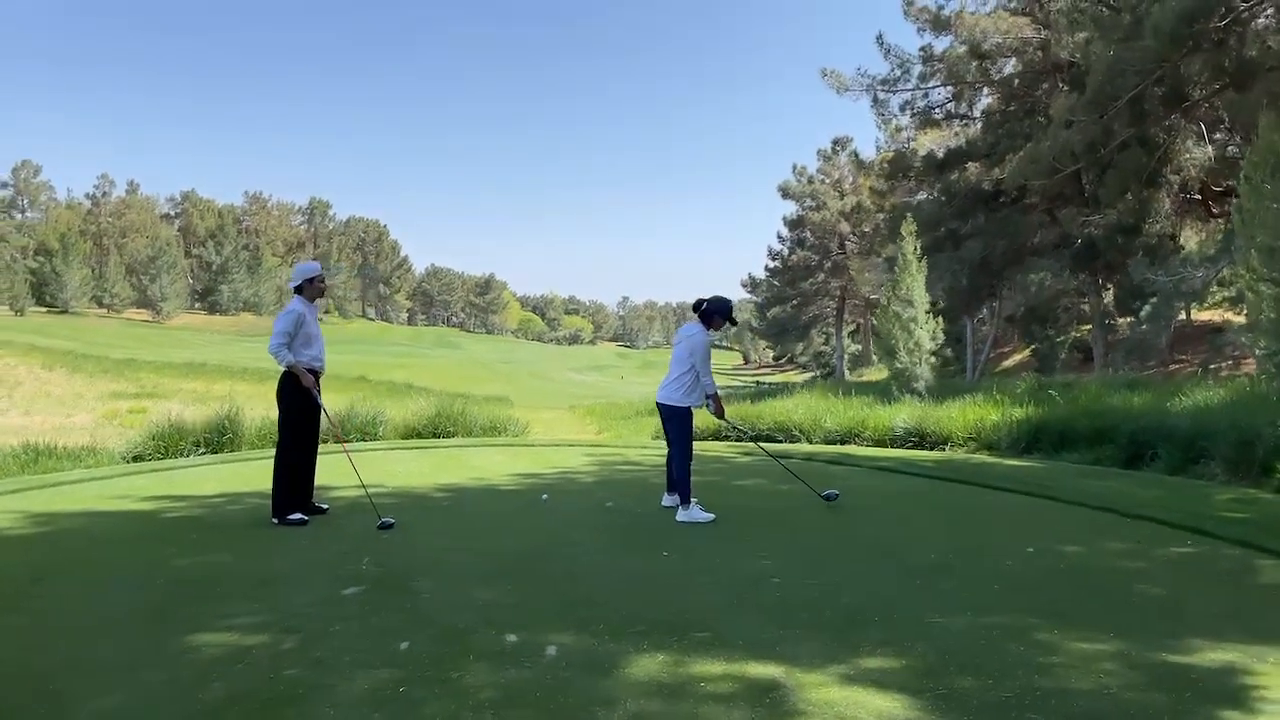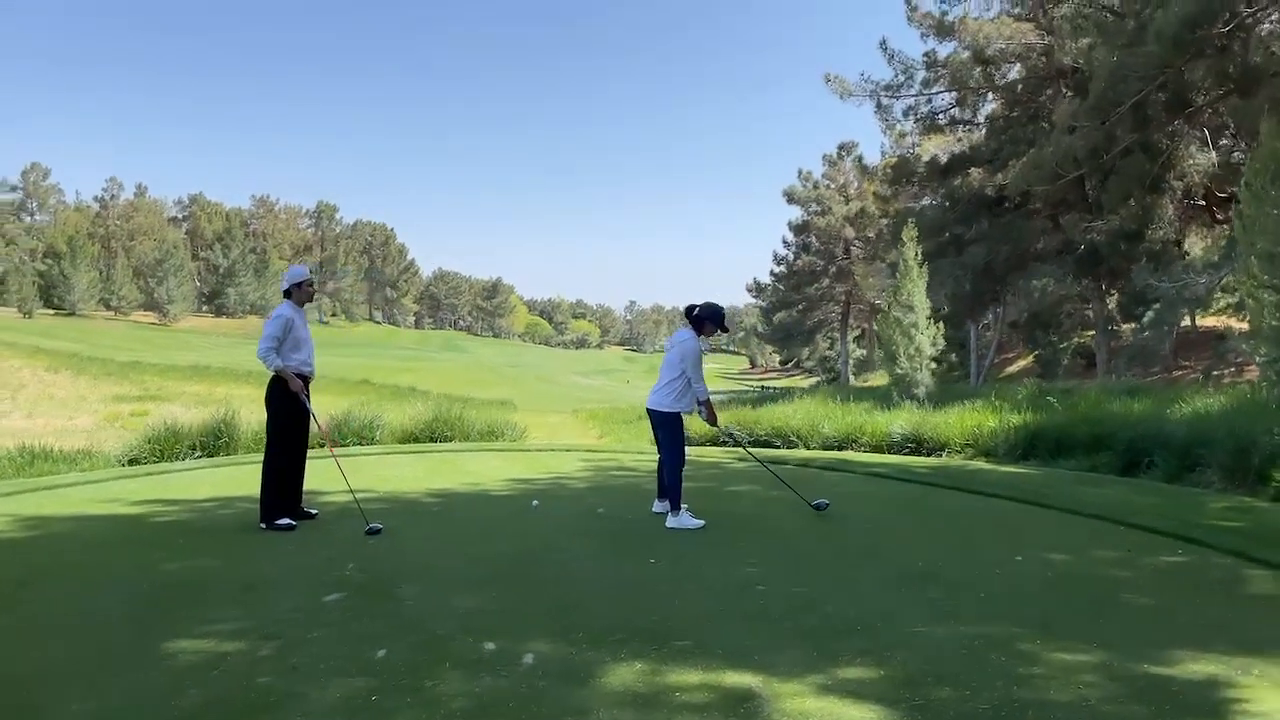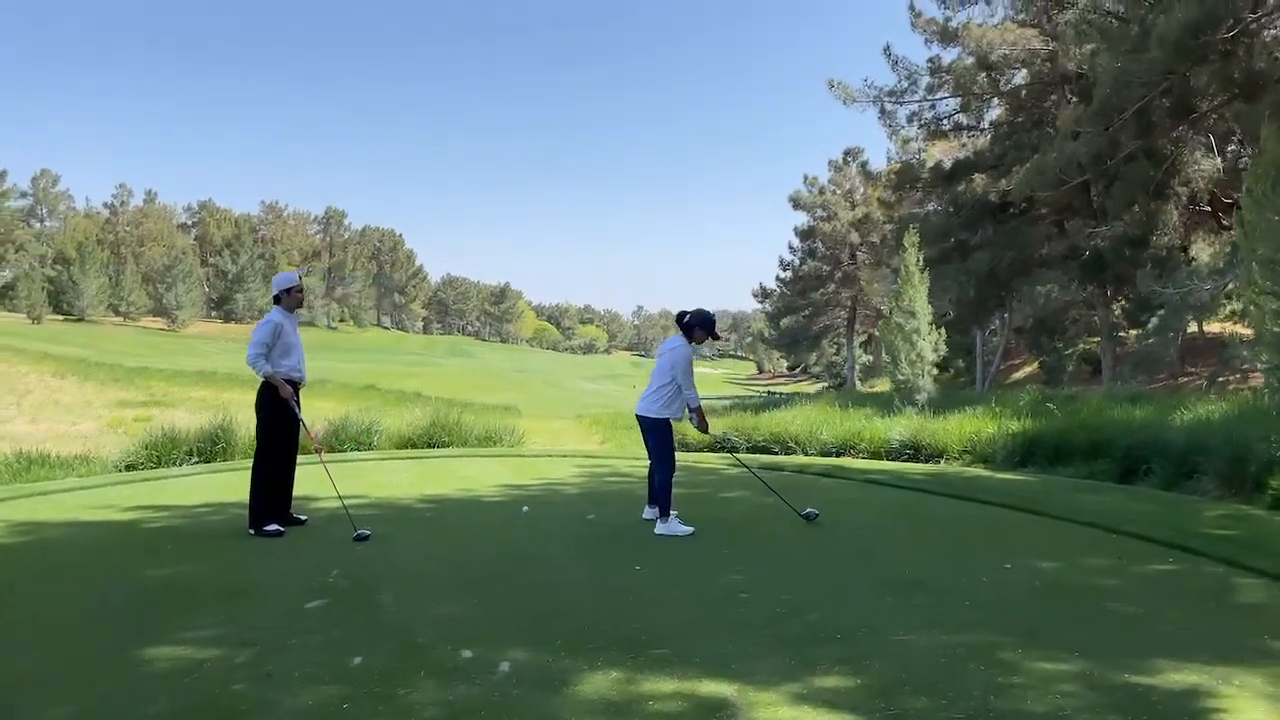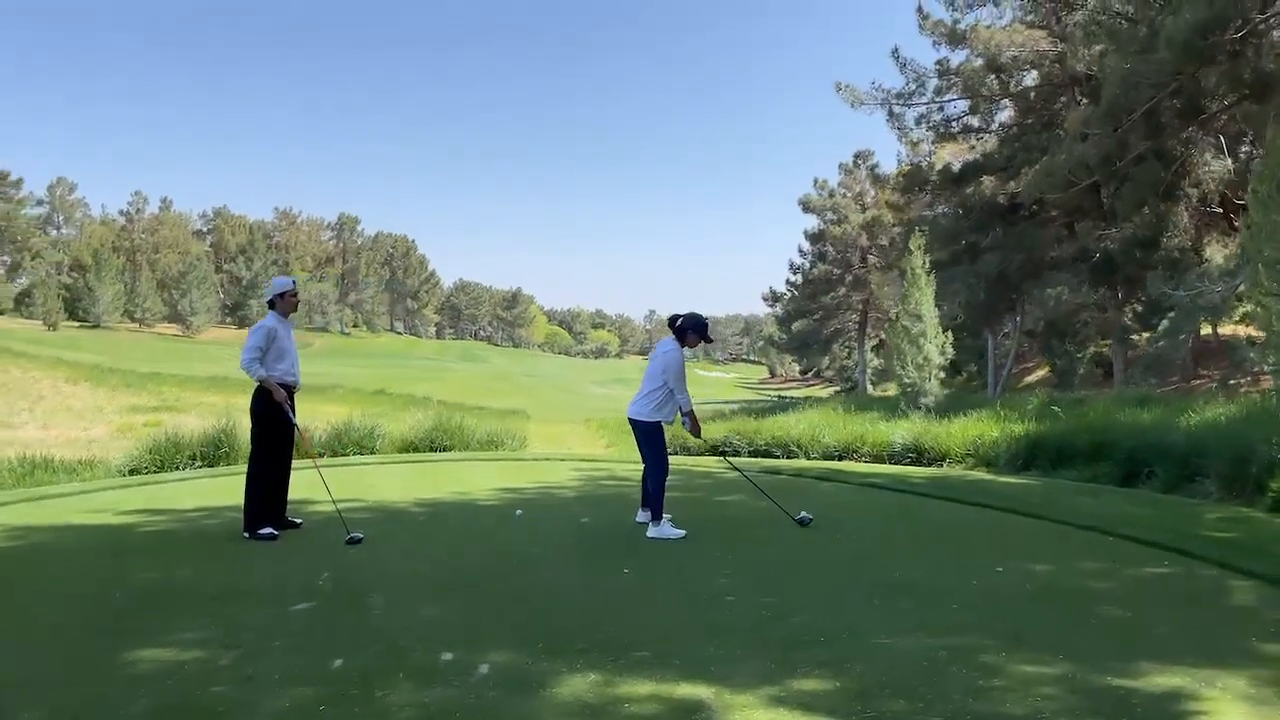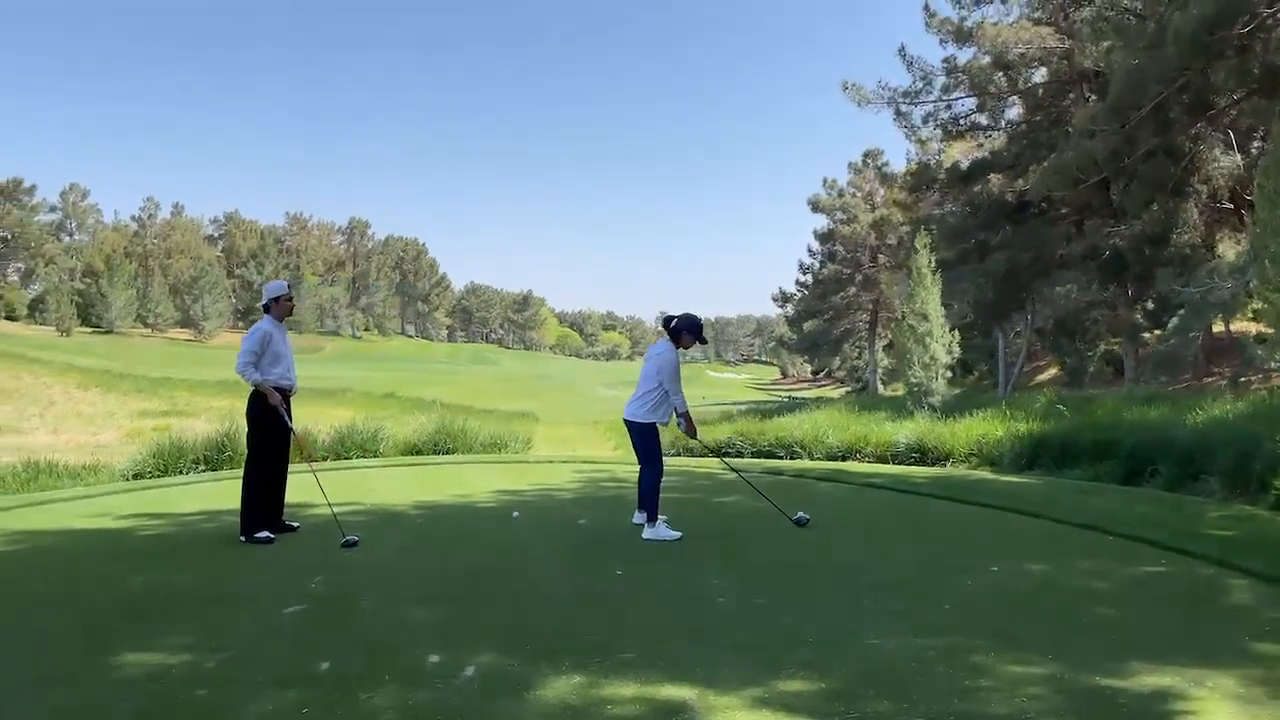
dt=0.2s
person 1, frame 1
left shoulder: (310, 311)
right shoulder: (294, 311)
right elbow: (277, 347)
right wrist: (302, 374)
left hip: (310, 383)
right hip: (296, 383)
left knee: (308, 444)
right knee: (291, 445)
left ankle: (303, 501)
right ankle: (283, 509)
person 1, frame 2
left shoulder: (299, 316)
right shoulder: (283, 316)
right elbow: (265, 352)
right wrist: (290, 378)
left hip: (300, 387)
right hip: (285, 388)
left knee: (297, 449)
right knee: (279, 450)
left ankle: (292, 506)
right ankle: (271, 514)
person 1, frame 3
left shoulder: (291, 322)
right shoulder: (273, 322)
right elbow: (254, 357)
right wrist: (280, 384)
left hip: (290, 393)
right hip: (275, 393)
left knee: (287, 455)
right knee: (268, 456)
left ankle: (281, 512)
right ankle: (259, 520)
person 1, frame 4
left shoulder: (286, 327)
right shoulder: (267, 327)
right elbow: (248, 362)
right wrist: (274, 388)
left hip: (285, 397)
right hip: (269, 397)
left knee: (282, 459)
right knee: (263, 459)
left ankle: (276, 515)
right ankle: (254, 523)
person 1, frame 5
left shoulder: (281, 331)
right shoulder: (261, 331)
right elbow: (244, 366)
right wrist: (269, 392)
left hip: (281, 401)
right hip: (265, 402)
left knee: (279, 462)
right knee: (260, 463)
left ankle: (273, 519)
right ankle: (251, 527)
person 2, frame 1
left shoulder: (689, 329)
right shoulder: (700, 338)
right elbow: (705, 375)
left wrist: (709, 397)
right wrist: (717, 403)
left hip: (667, 399)
right hip: (677, 402)
left knee: (676, 450)
right knee: (683, 454)
left ankle: (671, 495)
right ankle: (685, 509)
person 2, frame 2
left shoulder: (681, 335)
right shoulder: (691, 344)
right elbow: (696, 381)
left wrist: (700, 404)
right wrist: (709, 410)
left hip: (658, 405)
right hip: (667, 408)
left knee: (667, 456)
right knee: (675, 460)
left ankle: (662, 501)
right ankle: (675, 515)
person 2, frame 3
left shoulder: (673, 342)
right shoulder: (682, 351)
right elbow: (688, 388)
left wrist: (692, 412)
right wrist: (701, 417)
left hip: (648, 411)
right hip: (656, 414)
left knee: (658, 462)
right knee: (666, 466)
left ankle: (652, 507)
right ankle: (664, 521)
person 2, frame 4
left shoulder: (666, 345)
right shoulder: (674, 355)
right elbow: (680, 392)
left wrist: (685, 416)
right wrist: (693, 422)
left hip: (641, 414)
right hip: (647, 418)
left knee: (652, 465)
right knee: (659, 468)
left ankle: (645, 511)
right ankle: (656, 524)
person 2, frame 5
left shoulder: (661, 347)
right shoulder: (668, 356)
right elbow: (675, 394)
left wrist: (681, 417)
right wrist: (689, 423)
left hip: (637, 416)
right hip: (643, 419)
left knee: (648, 466)
right knee: (654, 470)
left ankle: (642, 512)
right ankle: (651, 526)
